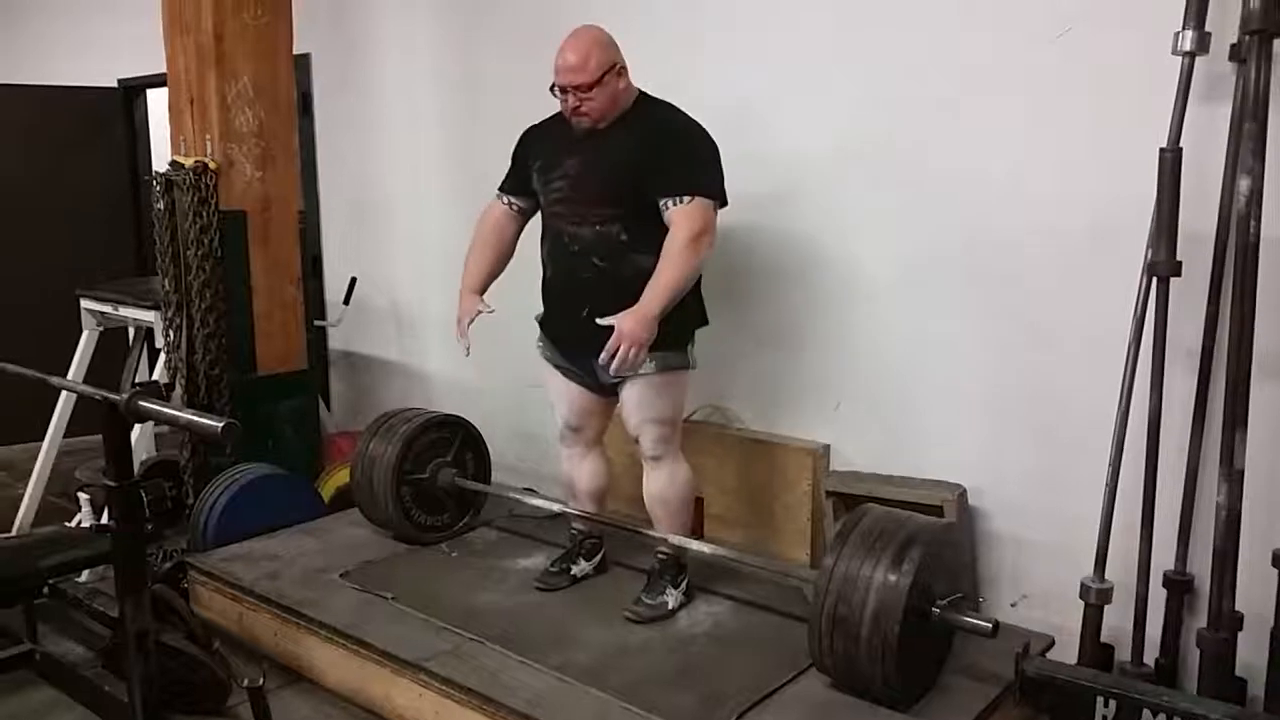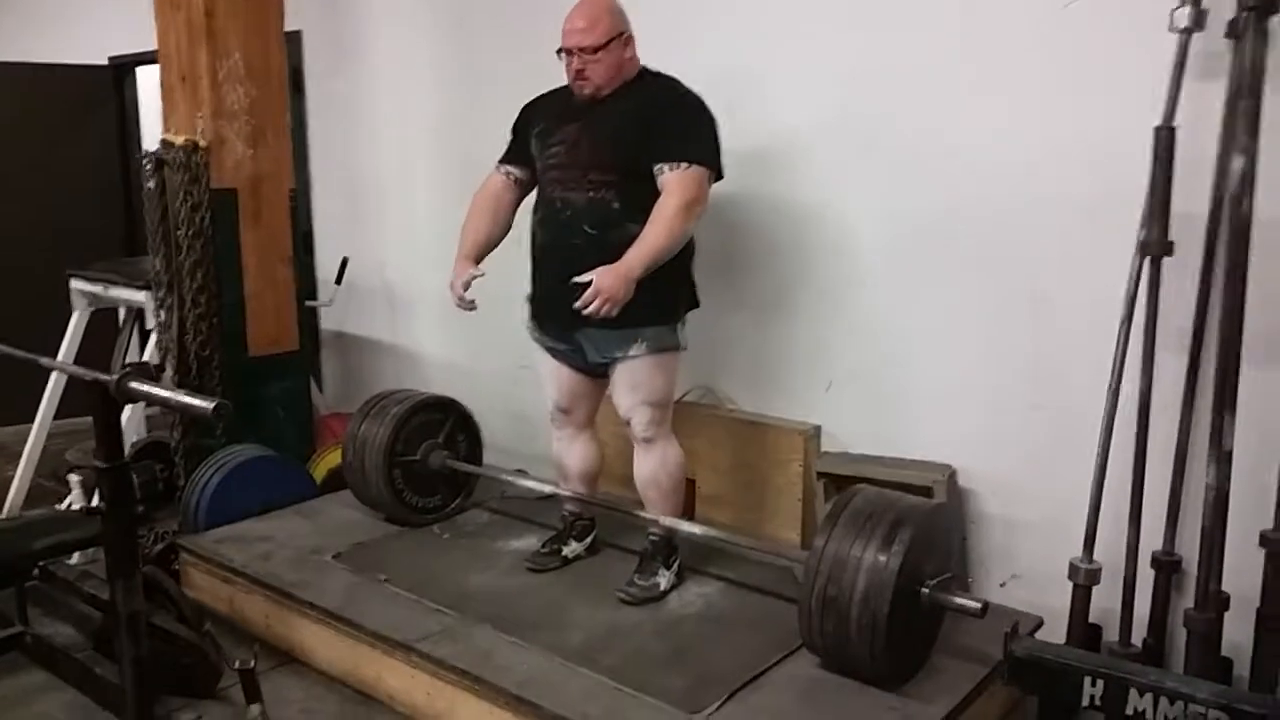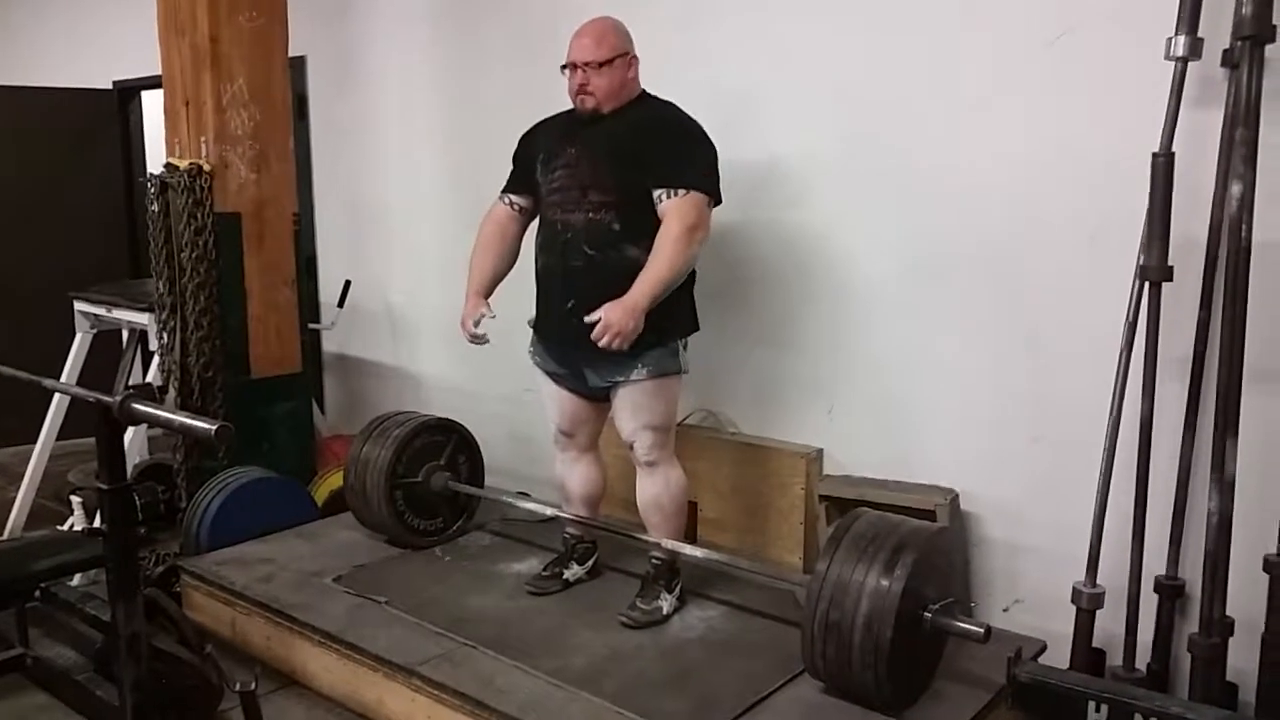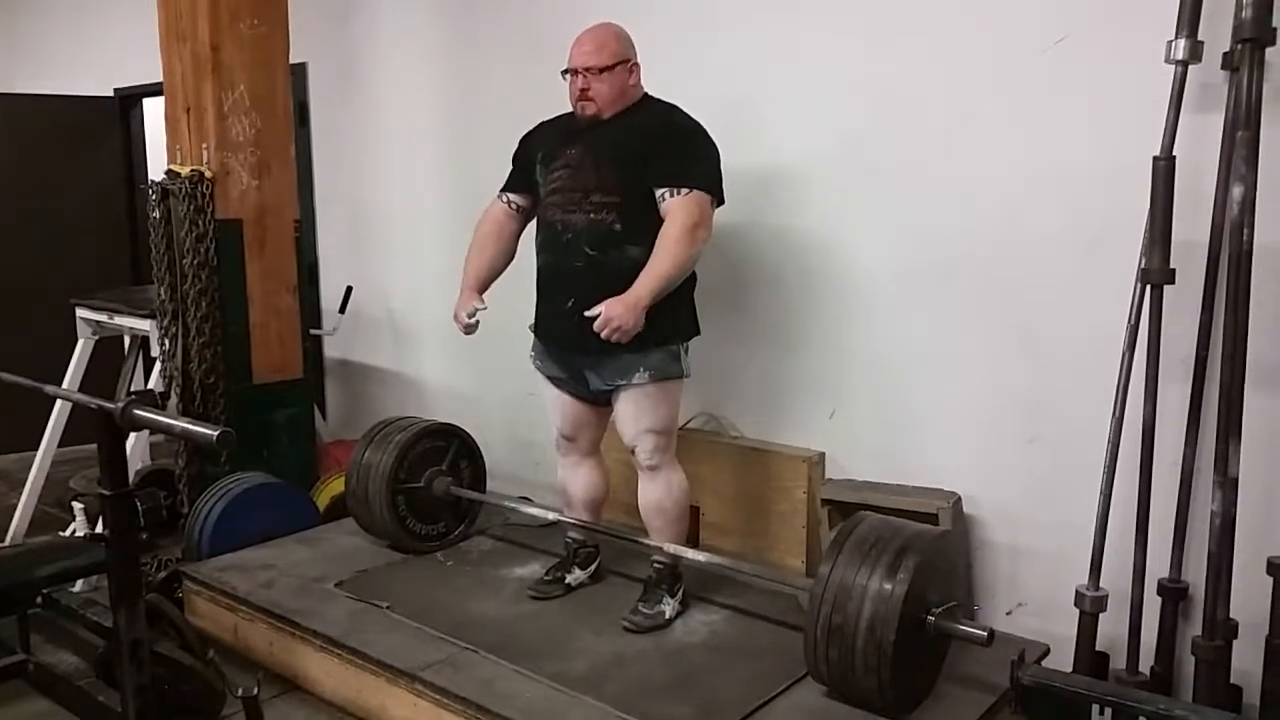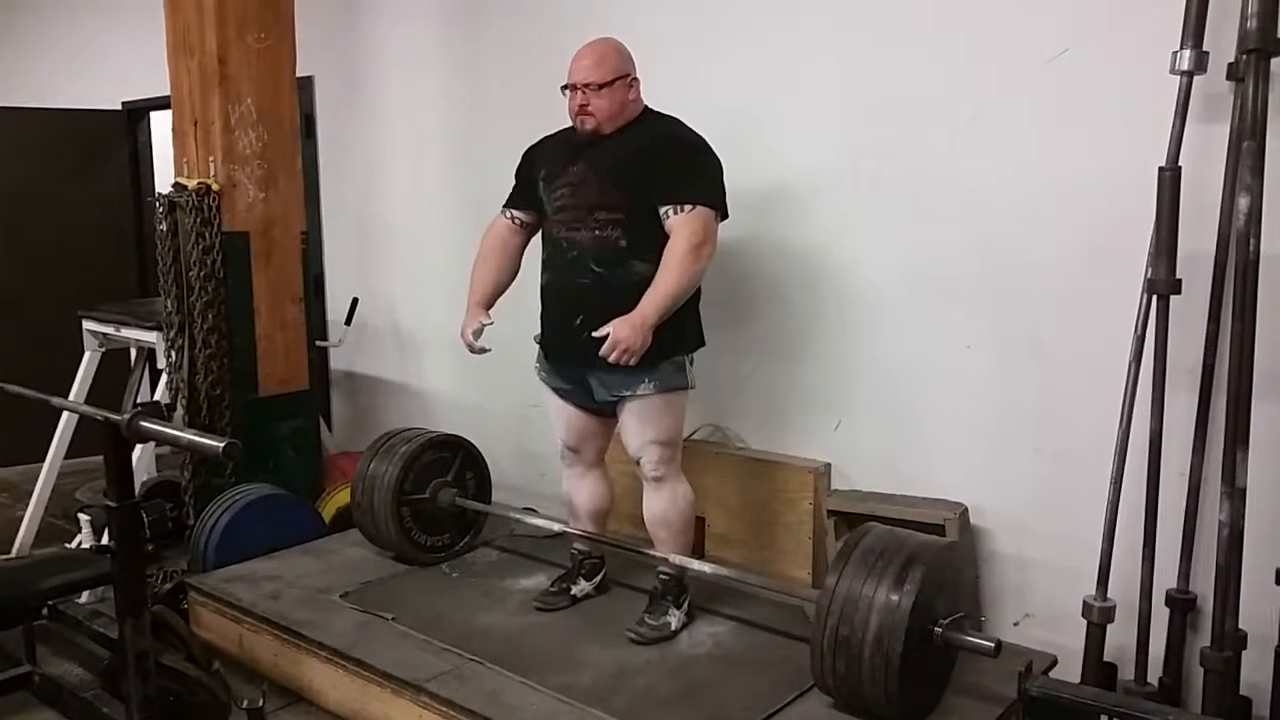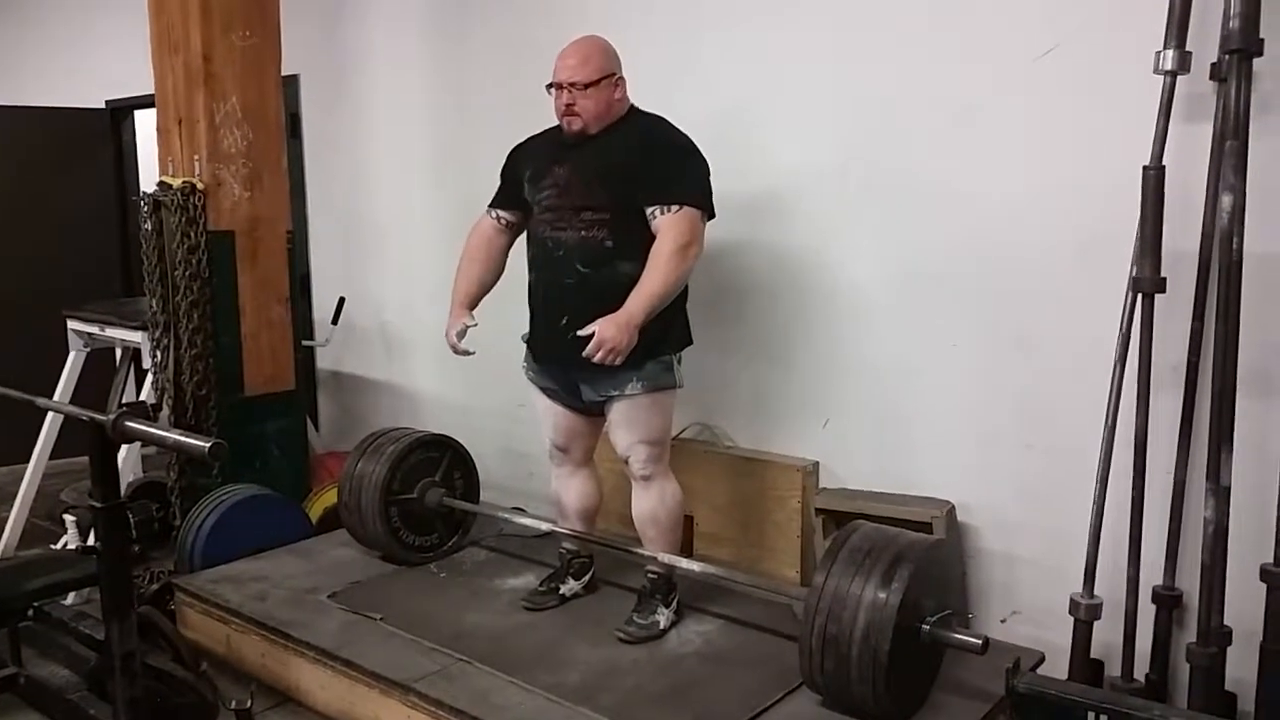
dt=0.7s
person 1, frame 1
left shoulder: (671, 135)
right shoulder: (542, 139)
left elbow: (693, 230)
right elbow: (503, 214)
left wrist: (647, 314)
right wrist: (471, 289)
left hip: (645, 331)
right hip: (566, 329)
left knee: (657, 447)
right knee: (575, 438)
left ankle: (671, 568)
right ankle: (586, 545)
person 1, frame 2
left shoulder: (669, 105)
right shoulder: (543, 112)
left elbow: (685, 196)
right elbow: (502, 186)
left wrist: (628, 271)
right wrist: (468, 257)
left hip: (638, 309)
right hip: (557, 305)
left knee: (648, 427)
right knee: (568, 418)
left ankle: (663, 551)
right ankle: (577, 527)
person 1, frame 3
left shoulder: (667, 131)
right shoulder: (544, 137)
left elbow: (685, 225)
right elbow: (506, 216)
left wrist: (634, 305)
right wrist: (477, 292)
left hip: (638, 333)
right hip: (558, 330)
left knee: (650, 451)
right knee: (571, 442)
left ankle: (665, 575)
right ankle: (578, 550)
person 1, frame 4
left shoulder: (670, 133)
right shoulder: (544, 139)
left elbow: (689, 223)
right elbow: (504, 215)
left wrist: (637, 300)
right wrist: (472, 287)
left hip: (640, 337)
right hip: (561, 333)
left knee: (652, 455)
right knee: (573, 446)
left ankle: (667, 579)
right ankle: (581, 555)
person 1, frame 5
left shoulder: (672, 147)
right shoulder: (547, 154)
left elbow: (693, 239)
right elbow: (508, 230)
left wrist: (643, 320)
right wrist: (478, 304)
left hip: (646, 350)
right hip: (565, 346)
left knee: (657, 465)
right knee: (577, 458)
left ankle: (672, 590)
right ankle: (586, 565)
person 1, frame 6
left shoulder: (658, 146)
right shoulder: (533, 154)
left elbow: (680, 240)
right elbow: (492, 230)
left wrist: (629, 319)
right wrist: (462, 304)
left hip: (633, 349)
right hip: (553, 346)
left knee: (645, 464)
right knee: (566, 457)
left ankle: (661, 589)
right ankle: (575, 566)
